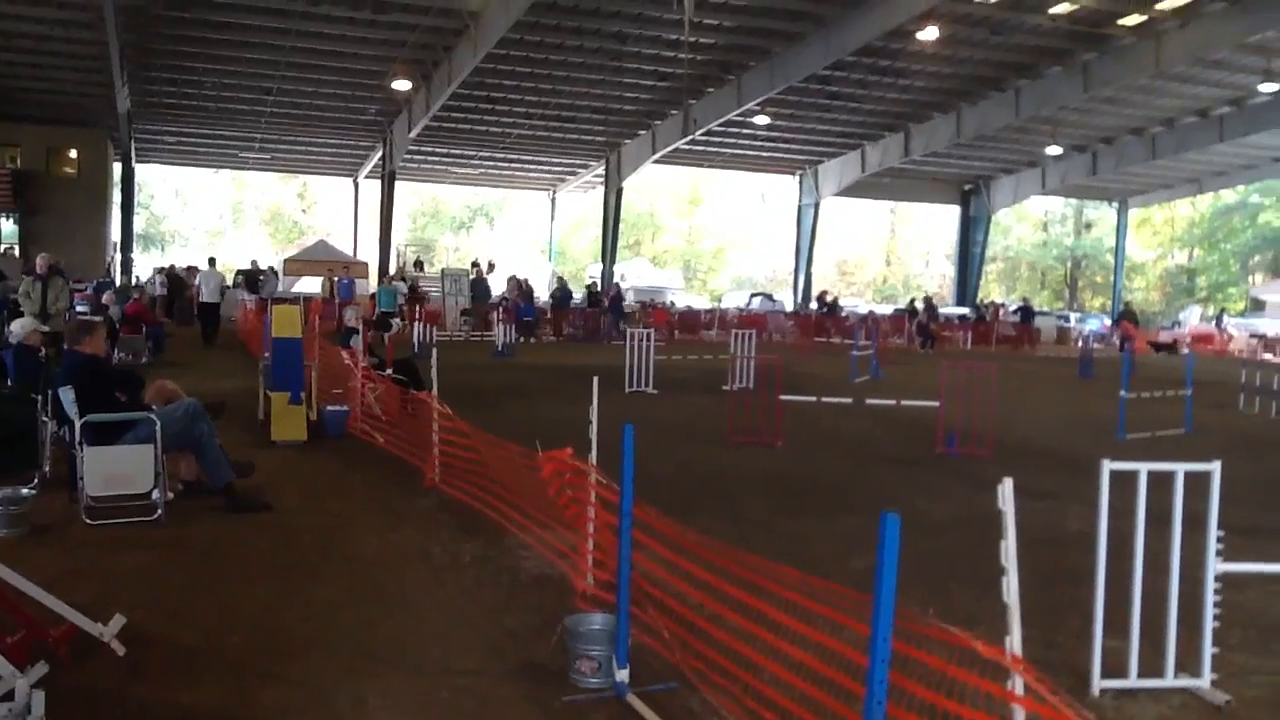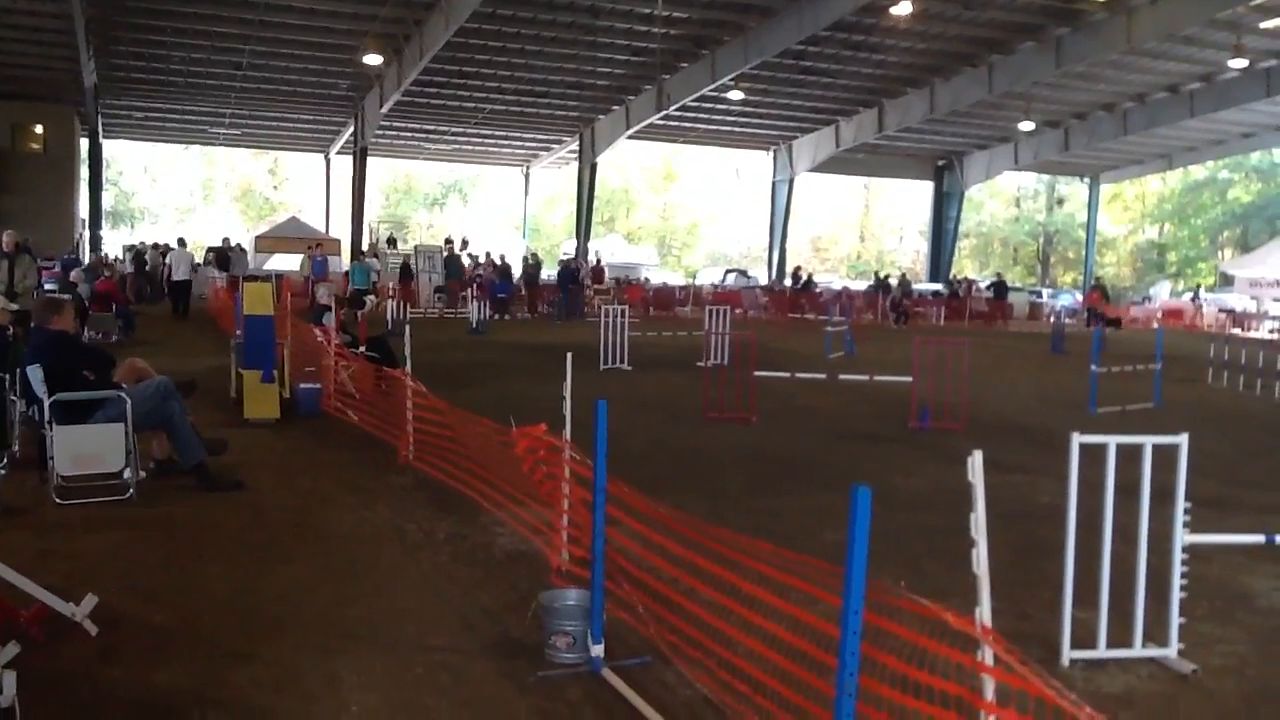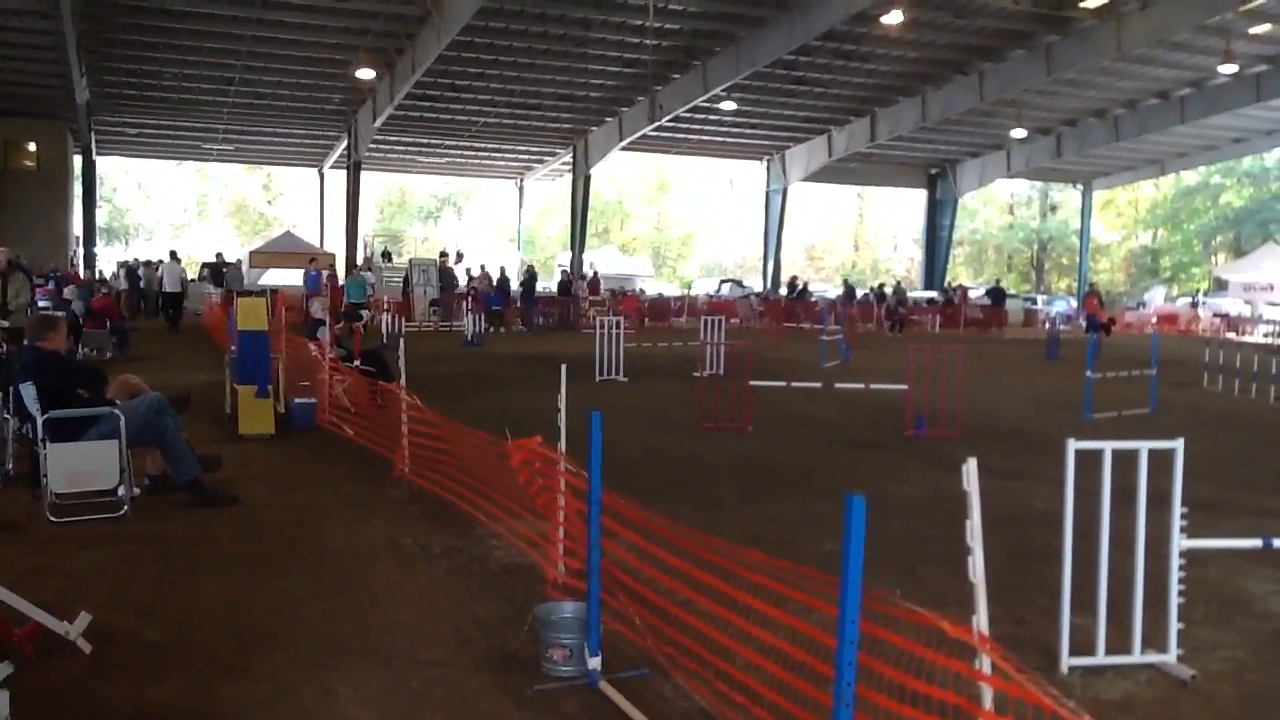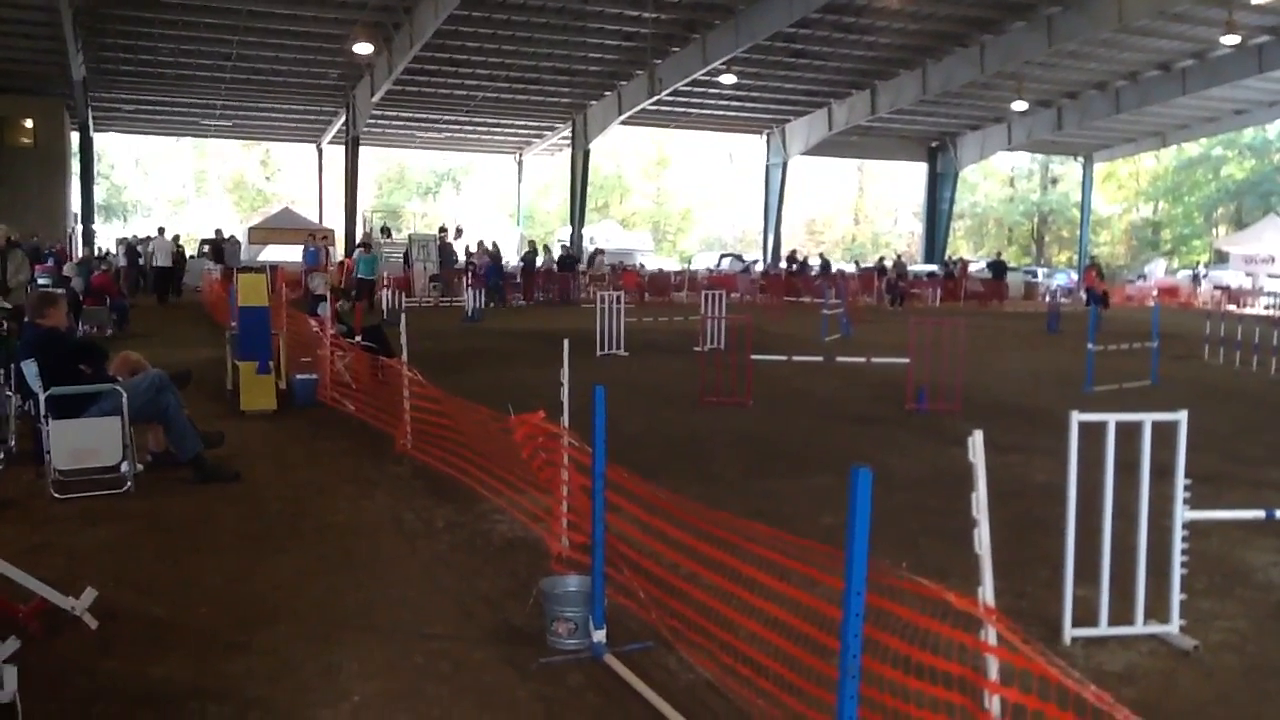
dt=0.7s
person 1, frame 1
left shoulder: (71, 365)
right shoulder: (87, 364)
right elbow: (135, 383)
left hip: (110, 435)
right hip: (122, 436)
left knee: (198, 429)
right knee: (192, 407)
left ankle: (229, 492)
right ankle: (224, 466)
person 1, frame 2
left shoulder: (38, 342)
right shoulder: (56, 341)
right elbow: (105, 362)
left hip: (78, 414)
right hip: (92, 415)
left knee: (168, 408)
right knee: (163, 386)
left ankle: (201, 472)
right ankle: (196, 442)
person 1, frame 3
left shoulder: (31, 360)
right shoulder: (48, 361)
right elbow: (97, 379)
left hip: (72, 431)
right hip: (84, 432)
left knee: (162, 422)
right knee: (156, 402)
person 1, frame 4
left shoulder: (32, 337)
right shoulder: (49, 338)
right elbow: (97, 355)
left hip: (72, 408)
right hip: (85, 409)
left knee: (162, 398)
right knee: (158, 379)
